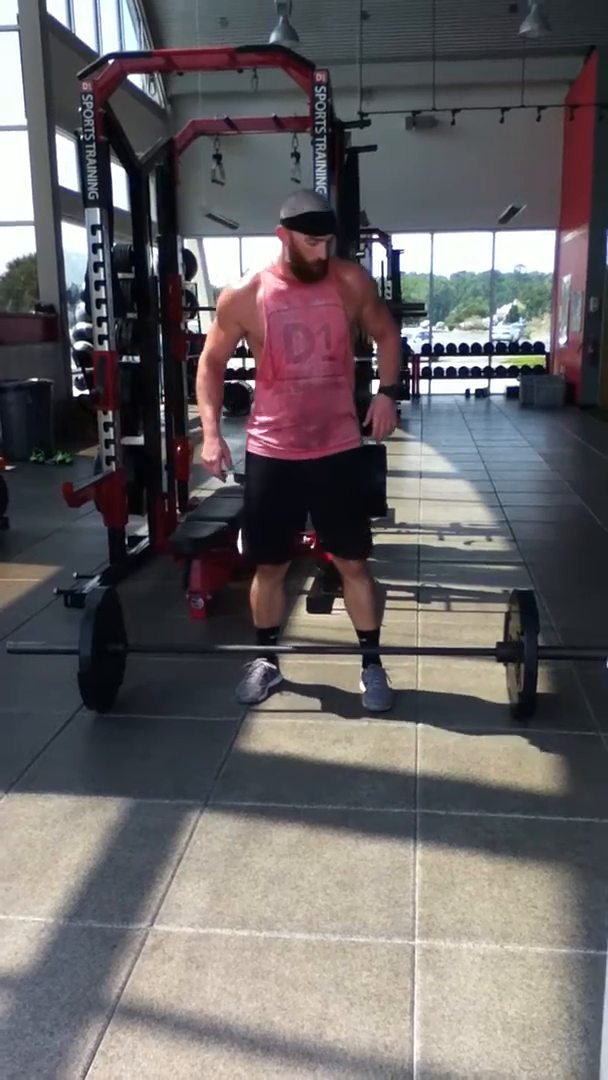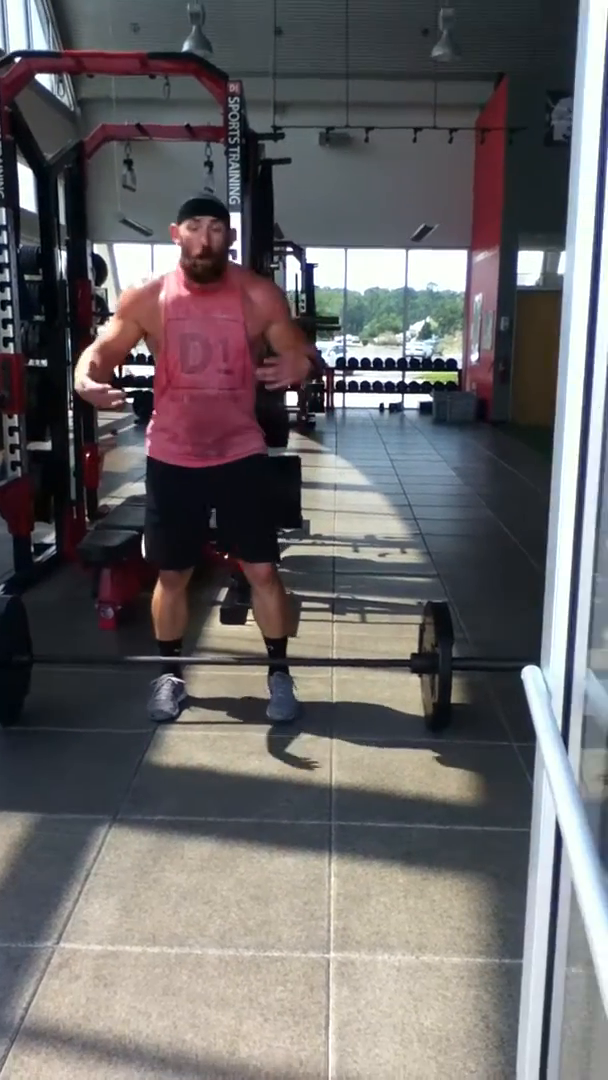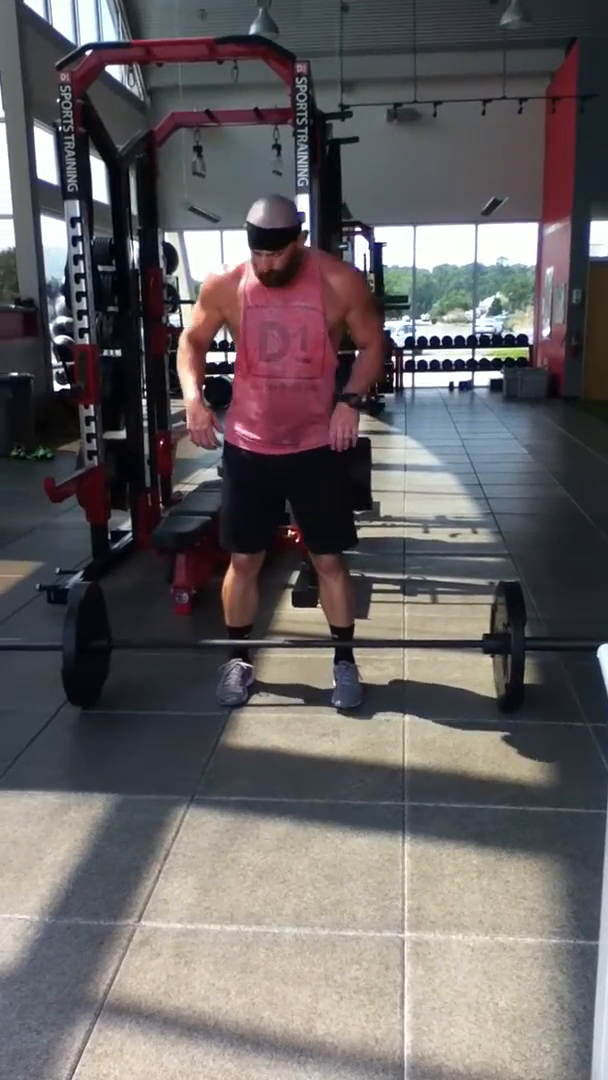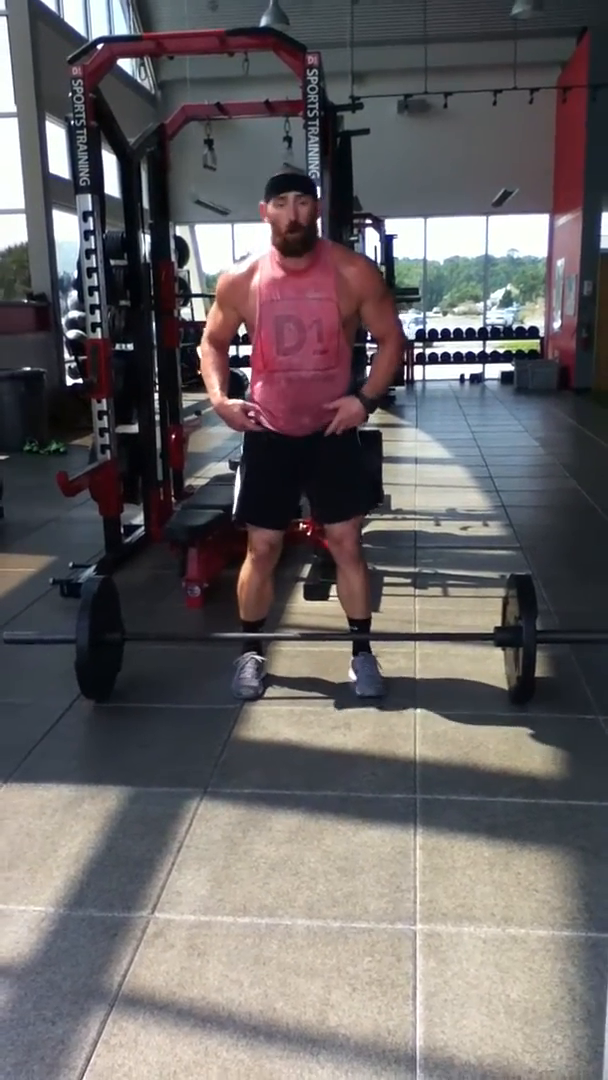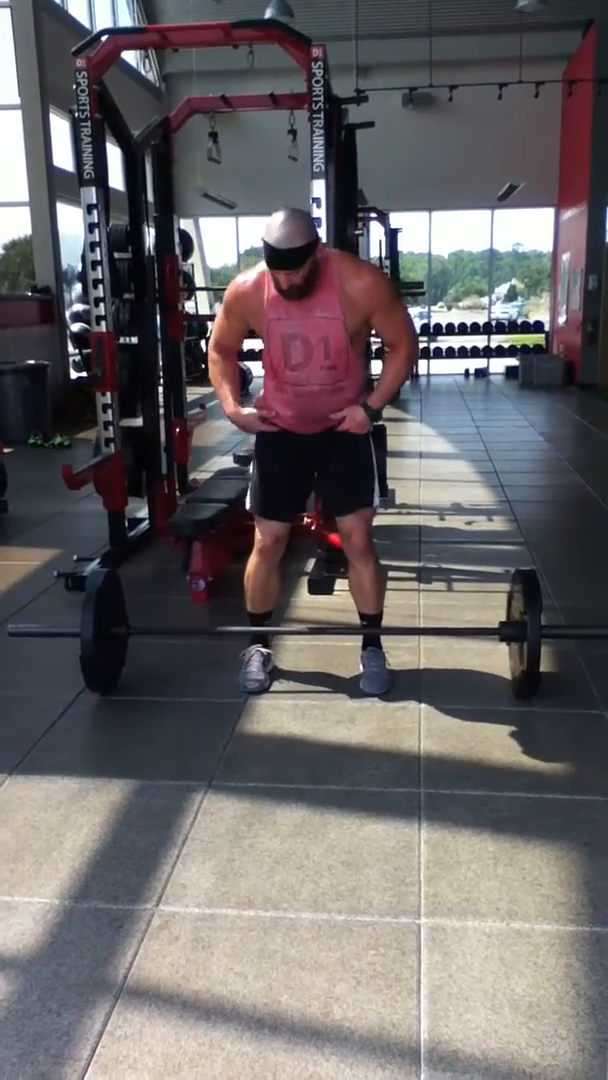
dt=1s
person 1, frame 1
left shoulder: (352, 282)
right shoulder: (242, 296)
left elbow: (386, 333)
right elbow: (211, 362)
left wrist: (387, 392)
right wrist: (210, 430)
left hip: (339, 450)
right hip: (271, 453)
left knee: (353, 564)
right knee: (269, 566)
left ankle: (371, 662)
right ankle: (266, 658)
person 1, frame 2
left shoulder: (261, 295)
right shoulder: (145, 298)
left elbow: (302, 351)
right elbow: (103, 349)
left wrist: (300, 366)
right wrist: (86, 378)
left hip: (240, 454)
right hip: (172, 459)
left knee: (262, 570)
right knee: (172, 575)
left ankle: (279, 672)
right ankle: (170, 673)
person 1, frame 3
left shoulder: (341, 282)
right shoulder: (224, 286)
left elbow: (373, 344)
right elbow: (192, 342)
left wrist: (351, 400)
right wrist: (193, 398)
left hip: (315, 445)
right hip: (248, 446)
left knee: (329, 560)
right knee: (243, 560)
left ankle: (344, 659)
right ankle: (239, 658)
person 1, frame 4
left shoulder: (354, 273)
right shoulder: (239, 281)
left elbow: (391, 338)
right elbow: (214, 342)
left wrist: (366, 397)
right wrist: (218, 397)
left hip: (332, 431)
right hip: (268, 435)
left knee: (347, 545)
right knee: (261, 550)
left ankle: (362, 653)
right ankle: (251, 652)
person 1, frame 5
left shoulder: (361, 283)
right shoulder: (245, 291)
left elbow: (403, 345)
right elbow: (221, 350)
left wrist: (372, 406)
right wrist: (231, 406)
left hip: (344, 427)
right hip: (280, 430)
left knee: (357, 540)
right knee: (267, 543)
left ankle: (372, 646)
right ankle: (258, 644)
